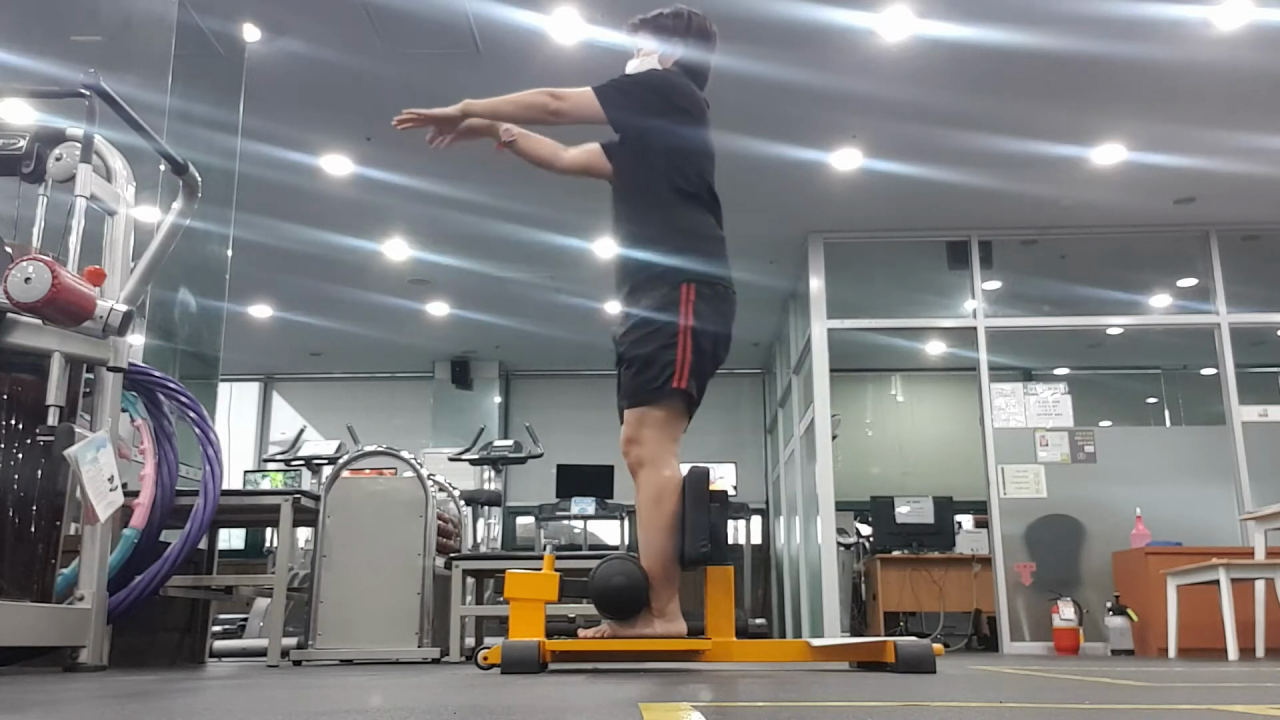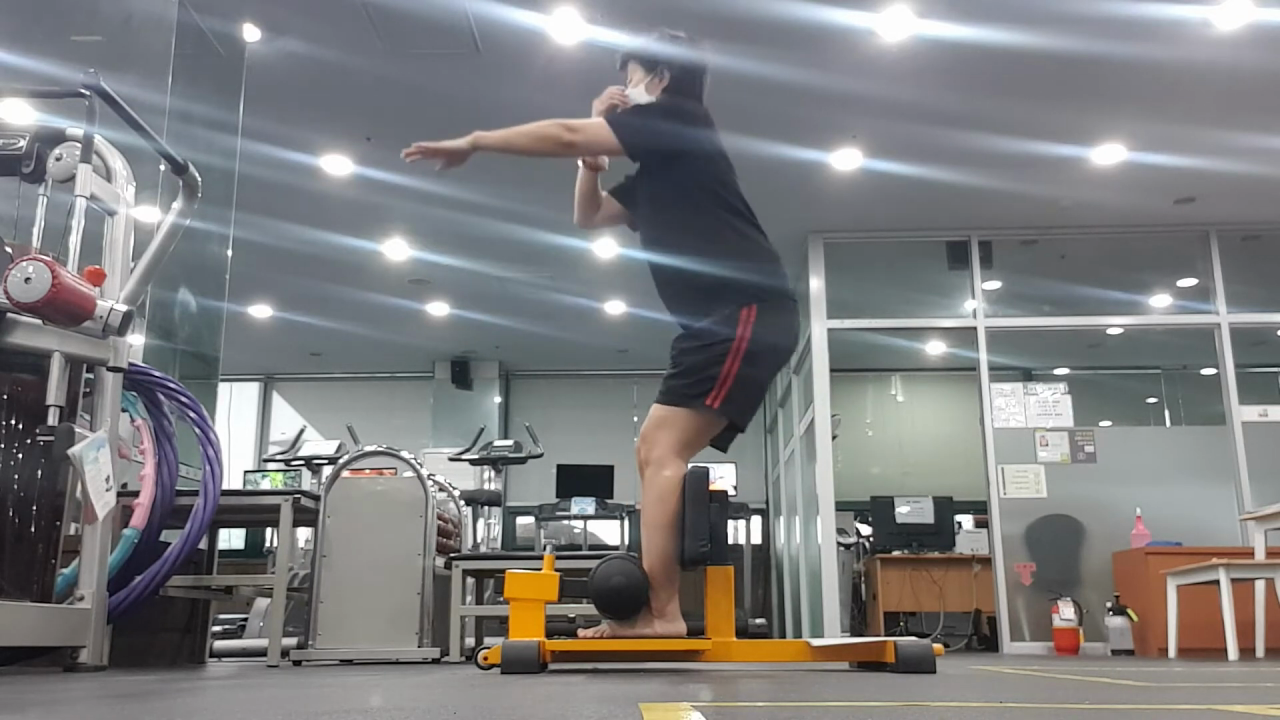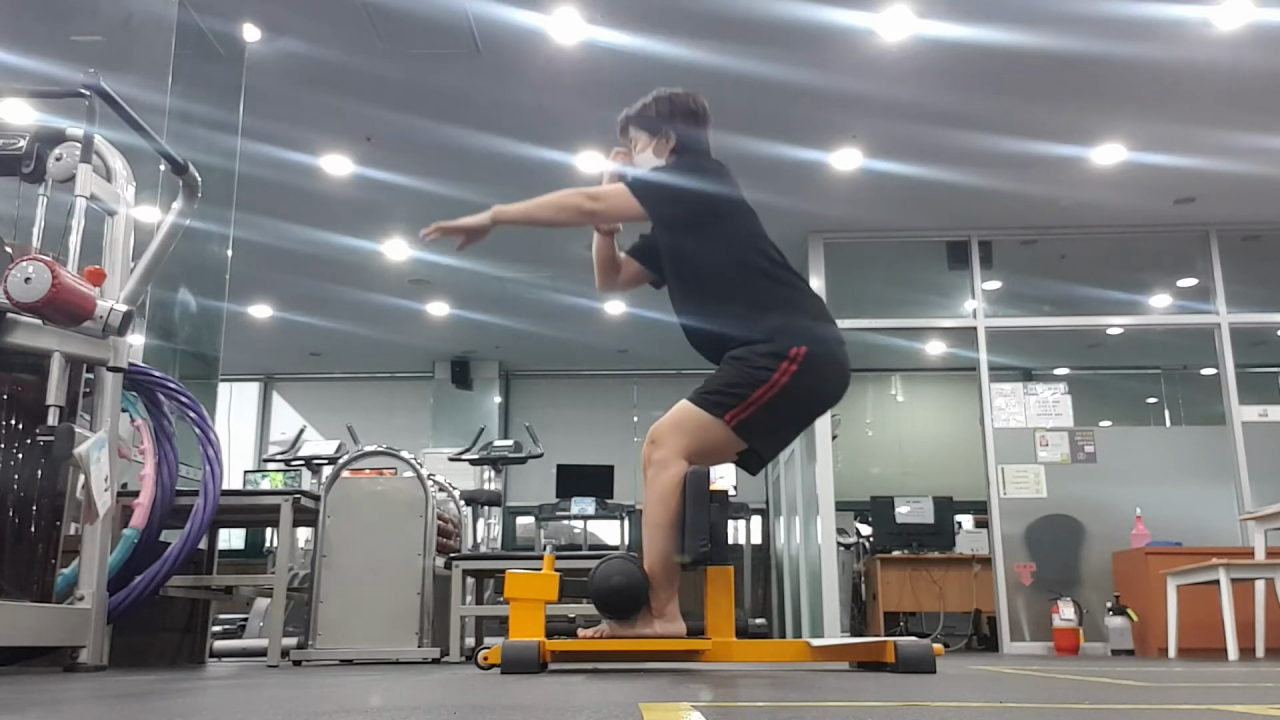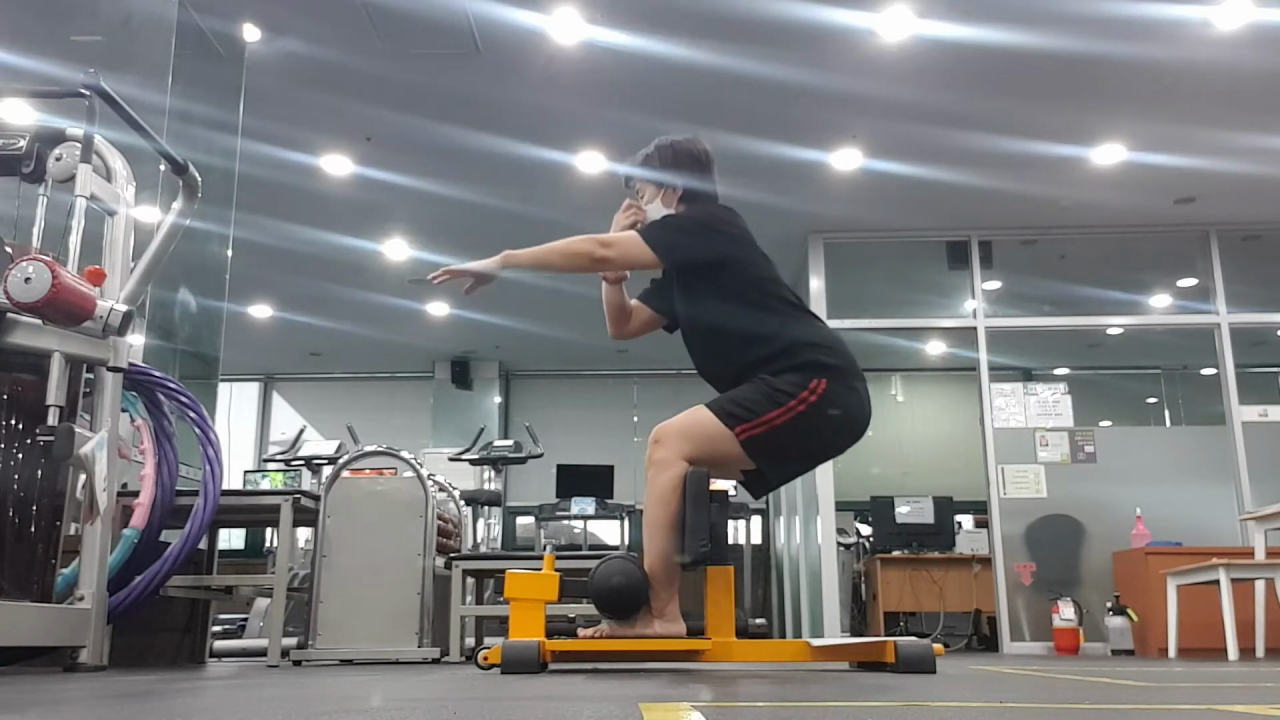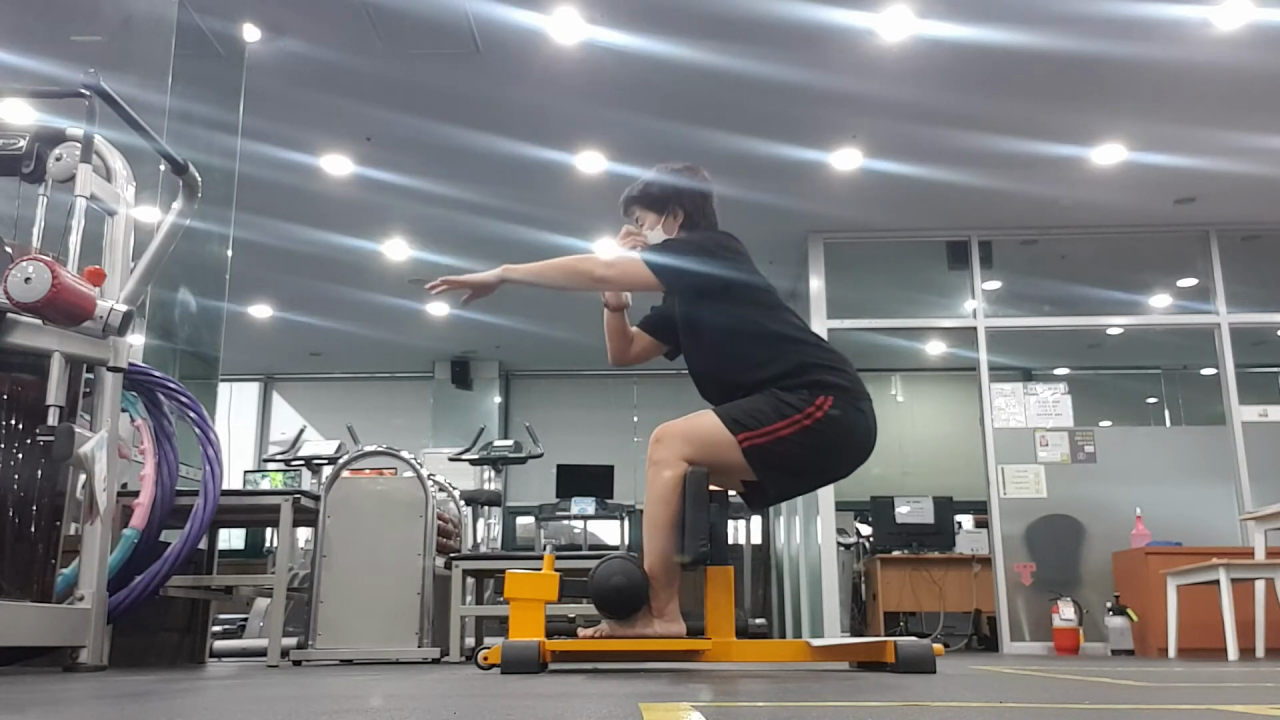
dt=0.4s
person 1, frame 1
left shoulder: (667, 91)
right shoulder: (644, 138)
left elbow: (556, 103)
right elbow: (569, 158)
left wrist: (461, 108)
right wrist: (496, 131)
left hip: (681, 293)
right hip: (659, 300)
left knee: (649, 444)
right knee: (641, 448)
left ankle: (660, 612)
right ankle: (654, 609)
person 1, frame 2
left shoulder: (678, 120)
right shoulder: (654, 172)
left elbow: (566, 135)
right elbow: (588, 215)
left wrist: (470, 142)
right wrist: (593, 156)
left hip: (744, 312)
right hip: (727, 320)
left knee: (661, 448)
right knee: (656, 452)
left ankle: (658, 612)
right ankle: (658, 610)
person 1, frame 3
left shoulder: (698, 182)
right shoulder: (674, 225)
left elbow: (586, 204)
right elbow: (611, 277)
left wrist: (490, 216)
right wrist: (606, 217)
left hip: (795, 353)
right hip: (790, 359)
left knee: (666, 444)
right knee: (668, 453)
left ankle: (659, 614)
right ankle: (670, 608)
person 1, frame 4
left shoulder: (710, 226)
right shoulder: (686, 272)
left elbow: (597, 252)
right elbow: (622, 324)
left wrist: (500, 261)
right wrist: (614, 267)
left hip: (819, 389)
right hip: (821, 400)
left knee: (669, 443)
right knee: (681, 468)
left ankle: (659, 615)
person 1, frame 5
left shoulder: (711, 252)
right shoulder: (685, 298)
left elbow: (597, 271)
right elbow: (622, 352)
left wrist: (501, 274)
right wrist: (615, 291)
left hip: (826, 409)
right hip: (830, 422)
left knee: (670, 444)
right knee: (683, 479)
left ankle: (658, 615)
